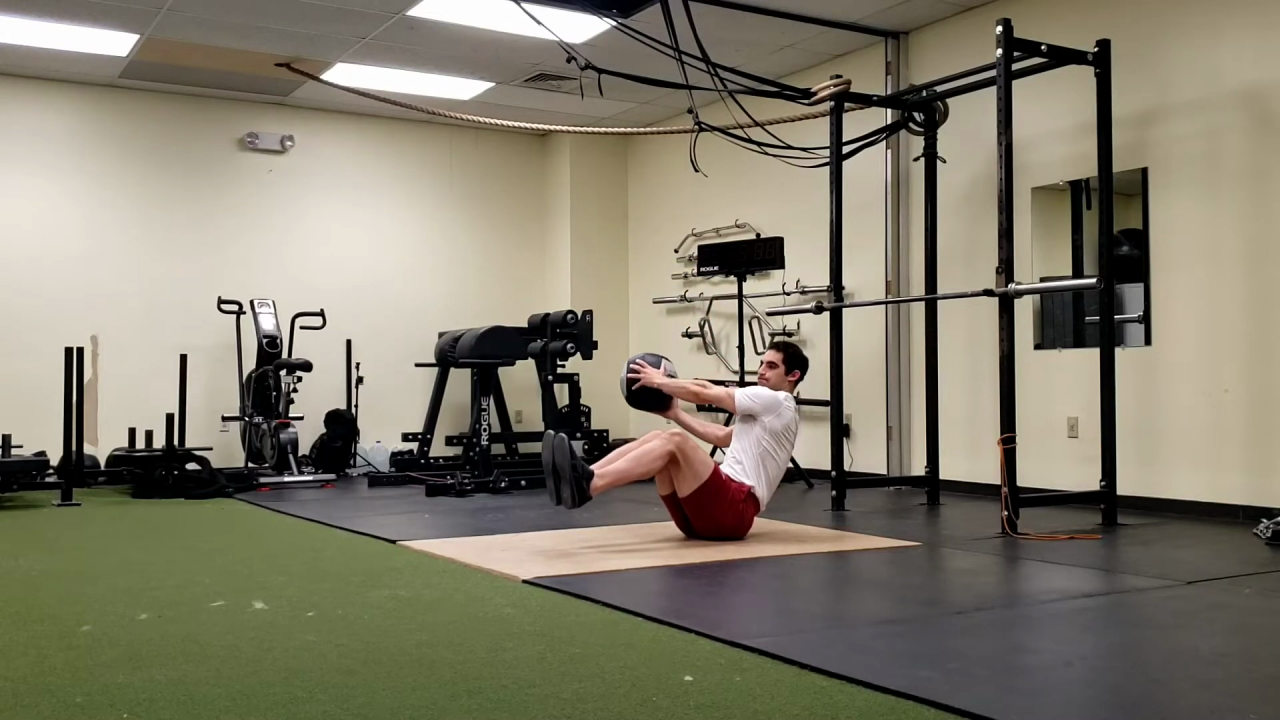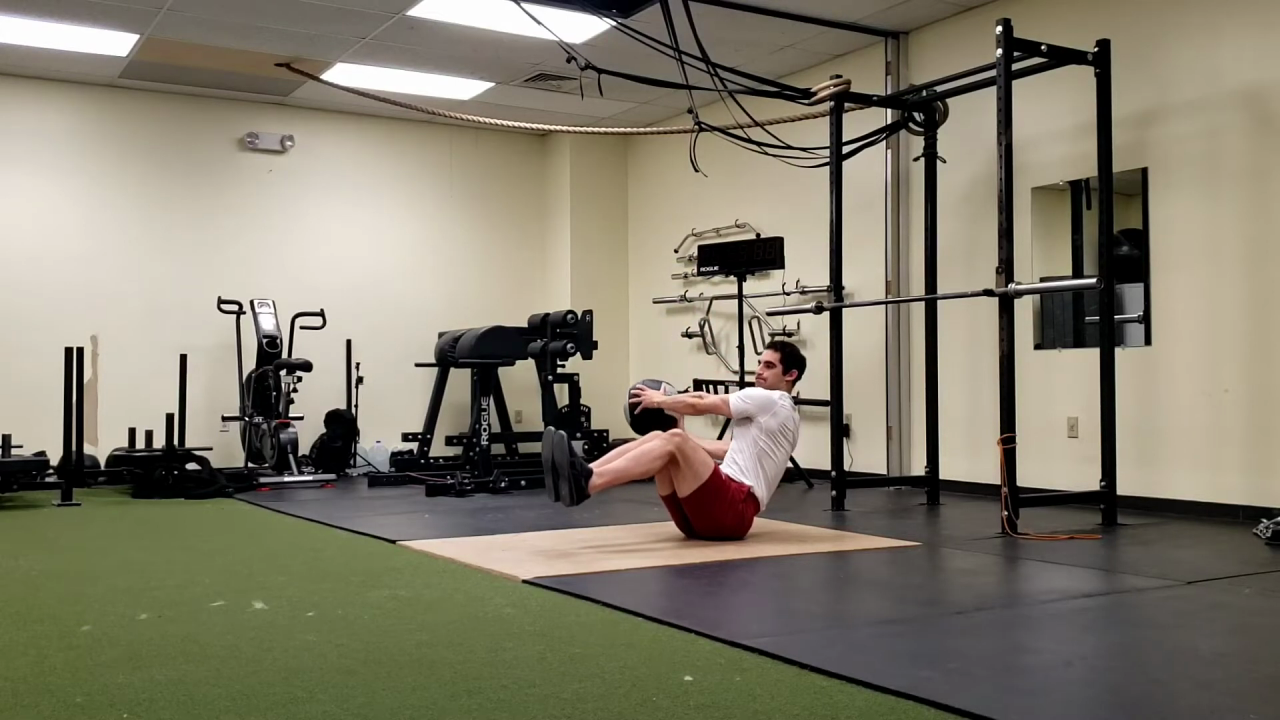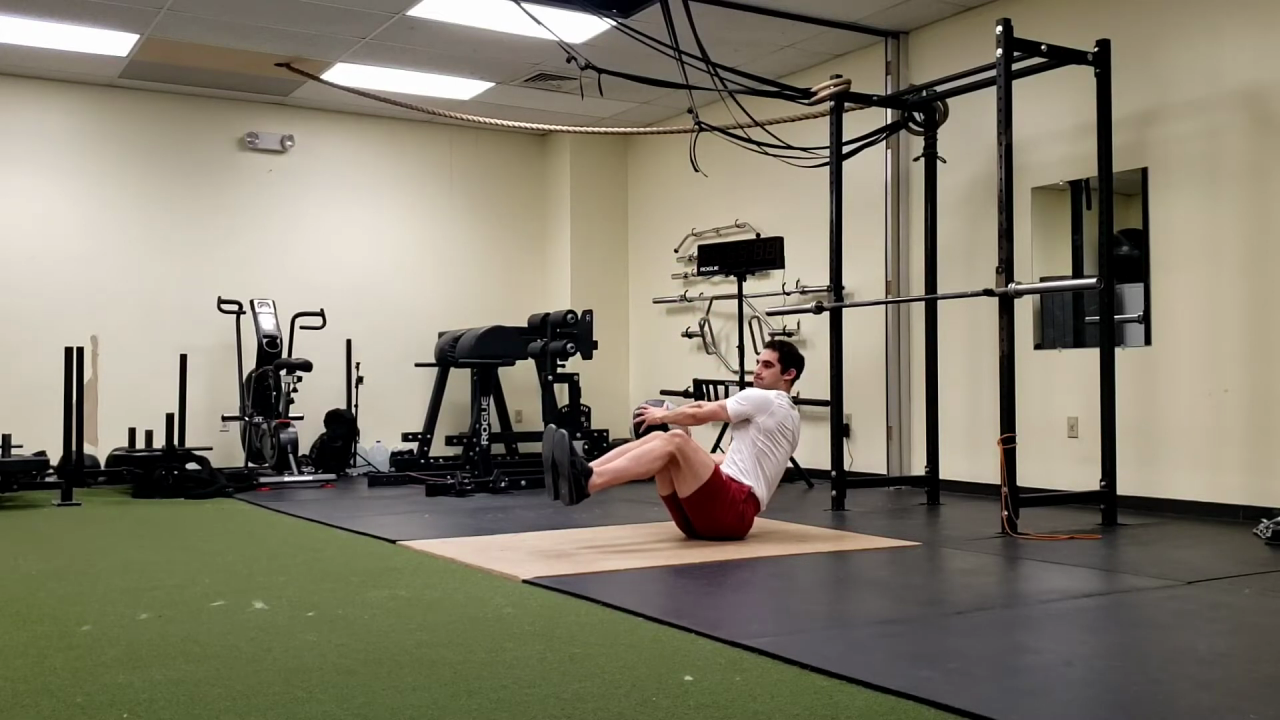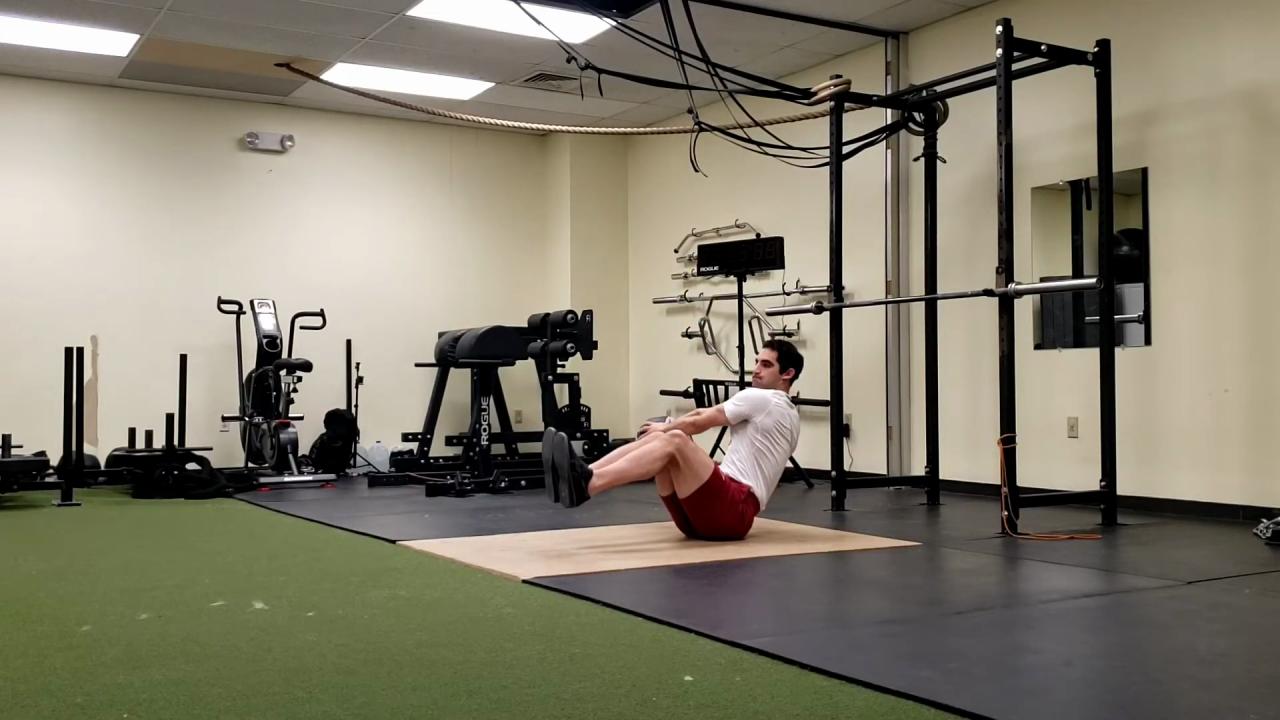
dt=0.4s
person 1, frame 1
left shoulder: (776, 402)
right shoulder: (764, 413)
left elbow: (704, 392)
right elbow: (721, 437)
left wrist: (659, 381)
right wrist: (674, 413)
left hip: (733, 510)
right hip: (704, 511)
left knee: (674, 440)
right knee: (658, 438)
left ankle: (588, 486)
right ankle: (584, 476)
person 1, frame 2
left shoulder: (770, 400)
right shoulder: (768, 411)
left elbow: (702, 403)
left wrist: (660, 400)
right wrist: (685, 438)
left hip: (732, 510)
left knee: (673, 441)
right knee: (658, 438)
left ankle: (586, 484)
right ankle: (584, 474)
person 1, frame 3
left shoulder: (767, 400)
right shoulder: (775, 413)
left elbow: (701, 412)
left wrist: (662, 416)
right wrist: (690, 456)
left hip: (733, 510)
right hip: (709, 508)
left knee: (675, 440)
right knee: (658, 440)
left ankle: (585, 483)
right ankle: (583, 473)
person 1, frame 4
left shoulder: (762, 398)
right shoulder: (783, 414)
left elbow: (700, 420)
left wrist: (664, 427)
left hip: (732, 510)
left knee: (675, 440)
right knee: (658, 440)
left ankle: (586, 485)
right ankle: (584, 475)
